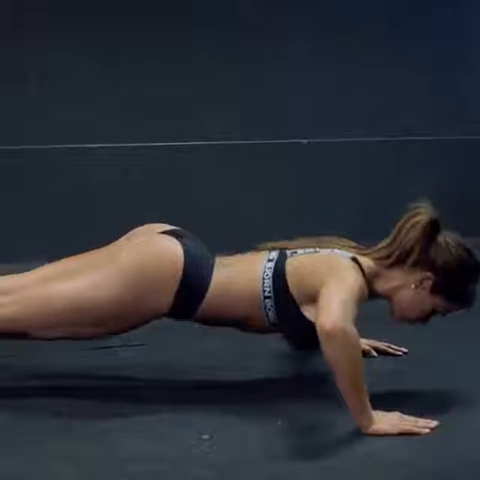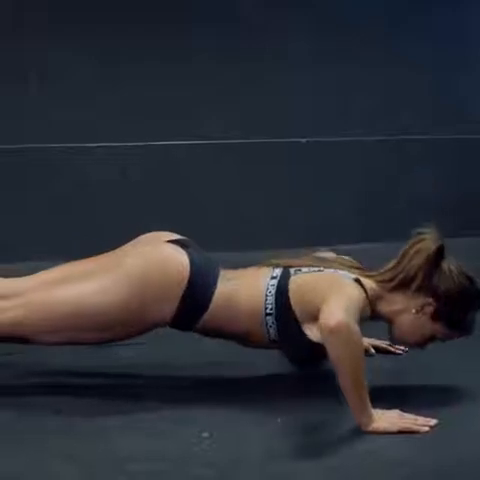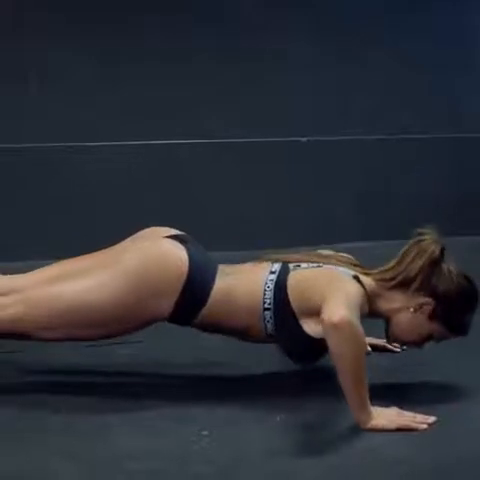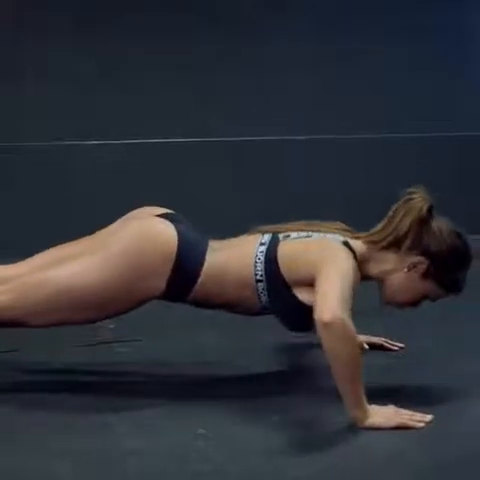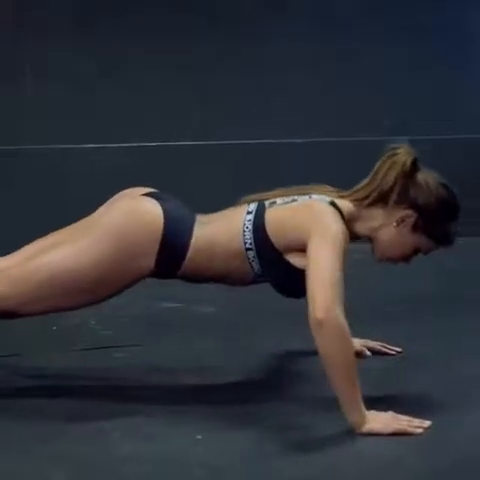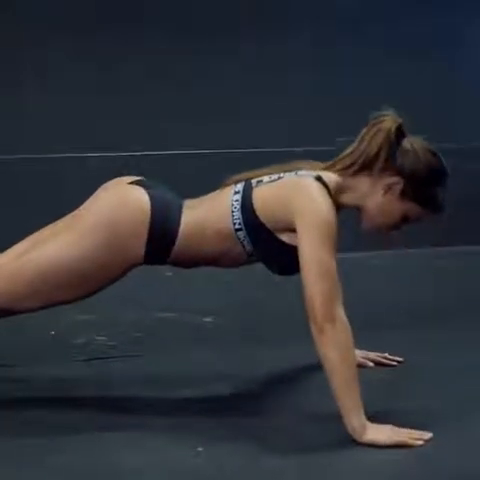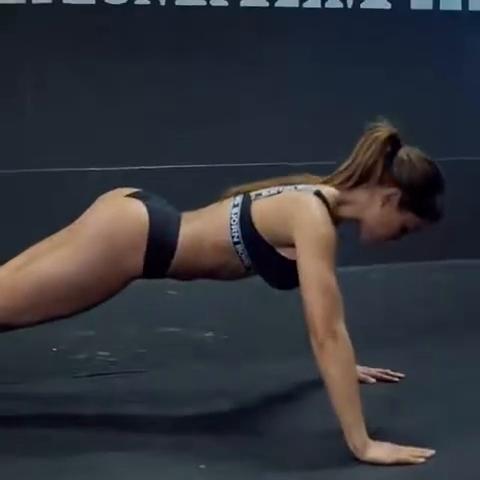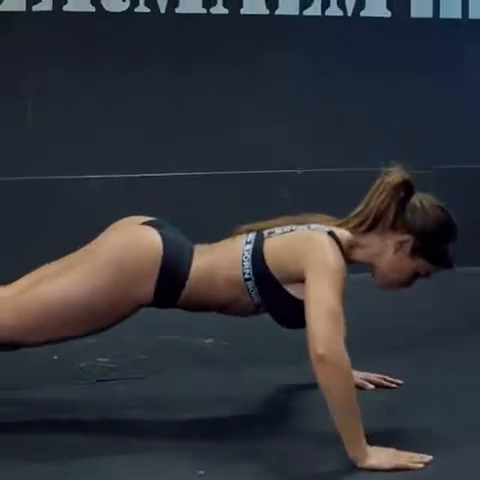
dt=0.5s
person 1, frame 1
left shoulder: (353, 257)
right shoulder: (351, 276)
right elbow: (332, 329)
left wrist: (348, 340)
right wrist: (367, 419)
left hip: (164, 246)
right hip: (161, 276)
person 1, frame 2
left shoulder: (352, 273)
right shoulder: (353, 294)
right elbow: (335, 324)
left wrist: (348, 339)
right wrist: (367, 417)
left hip: (170, 256)
right hip: (167, 284)
person 1, frame 3
left shoulder: (351, 272)
right shoulder: (351, 292)
right elbow: (338, 321)
left wrist: (349, 339)
right wrist: (365, 414)
left hip: (169, 252)
right hip: (164, 281)
person 1, frame 4
left shoulder: (344, 242)
right shoulder: (343, 261)
right elbow: (329, 320)
left wrist: (342, 337)
right wrist: (362, 413)
left hip: (159, 234)
right hip: (155, 257)
person 1, frame 5
left shoulder: (333, 208)
right shoulder: (330, 225)
right elbow: (322, 316)
left wrist: (338, 340)
right wrist: (361, 417)
left hip: (149, 215)
right hip: (144, 236)
person 1, frame 6
left shoulder: (319, 185)
right shoulder: (316, 203)
right elbow: (325, 317)
left wrist: (339, 351)
right wrist: (360, 427)
left hip: (137, 206)
right hip: (131, 225)
person 1, frame 7
left shoulder: (320, 199)
right shoulder: (314, 218)
right elbow: (326, 332)
left wrist: (342, 366)
right wrist: (362, 445)
left hip: (134, 218)
right hip: (128, 237)
person 1, frame 8
left shoulder: (331, 238)
right shoulder: (328, 254)
right elbow: (325, 352)
left wrist: (338, 372)
right wrist: (362, 453)
left hip: (147, 245)
right hip: (141, 264)
